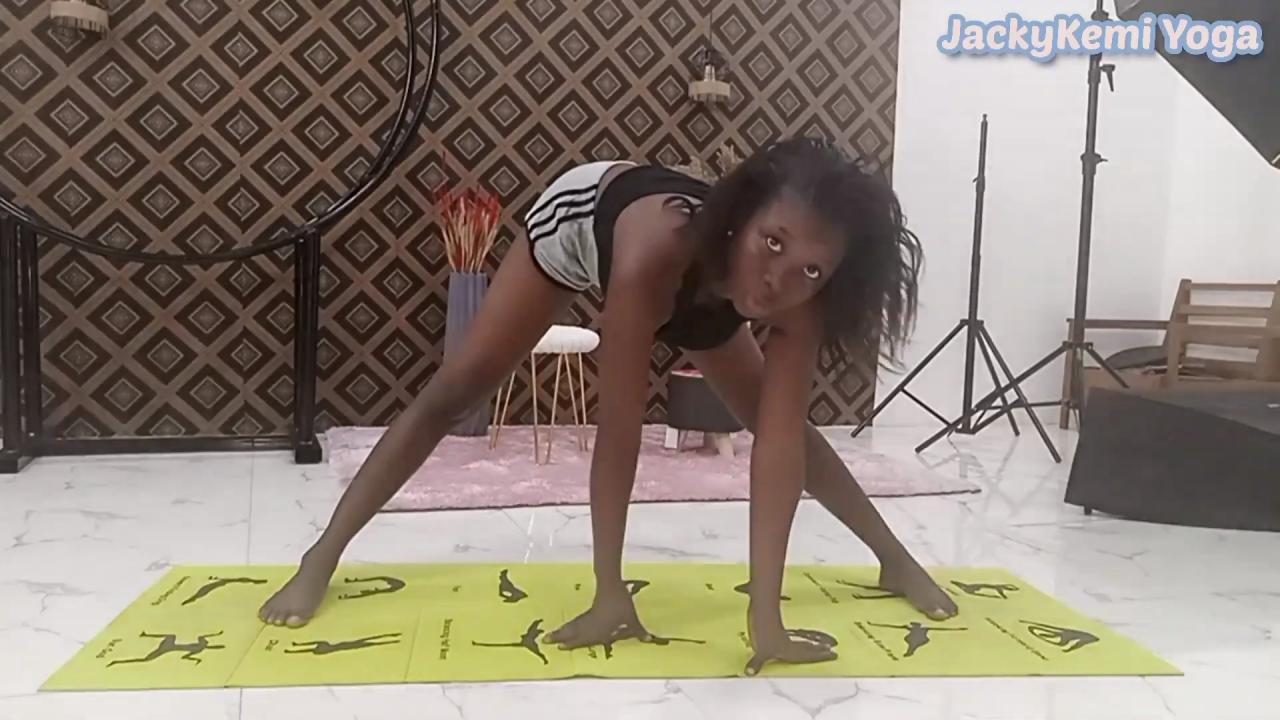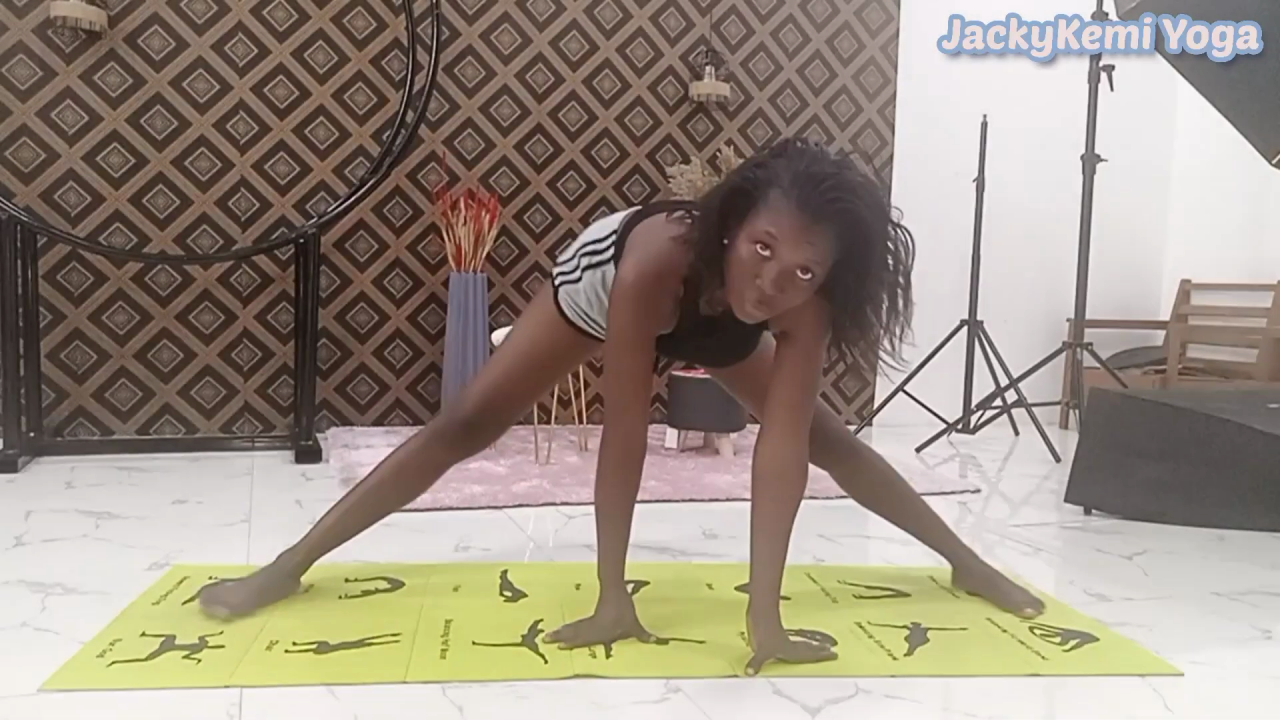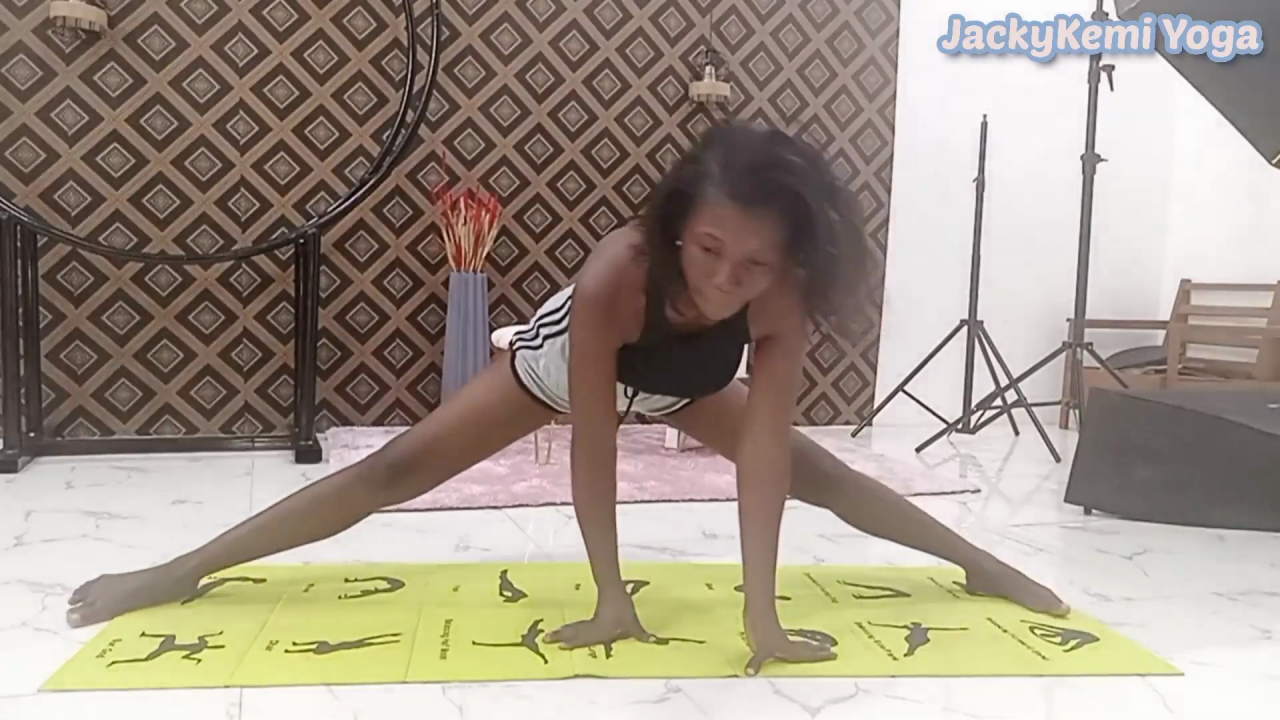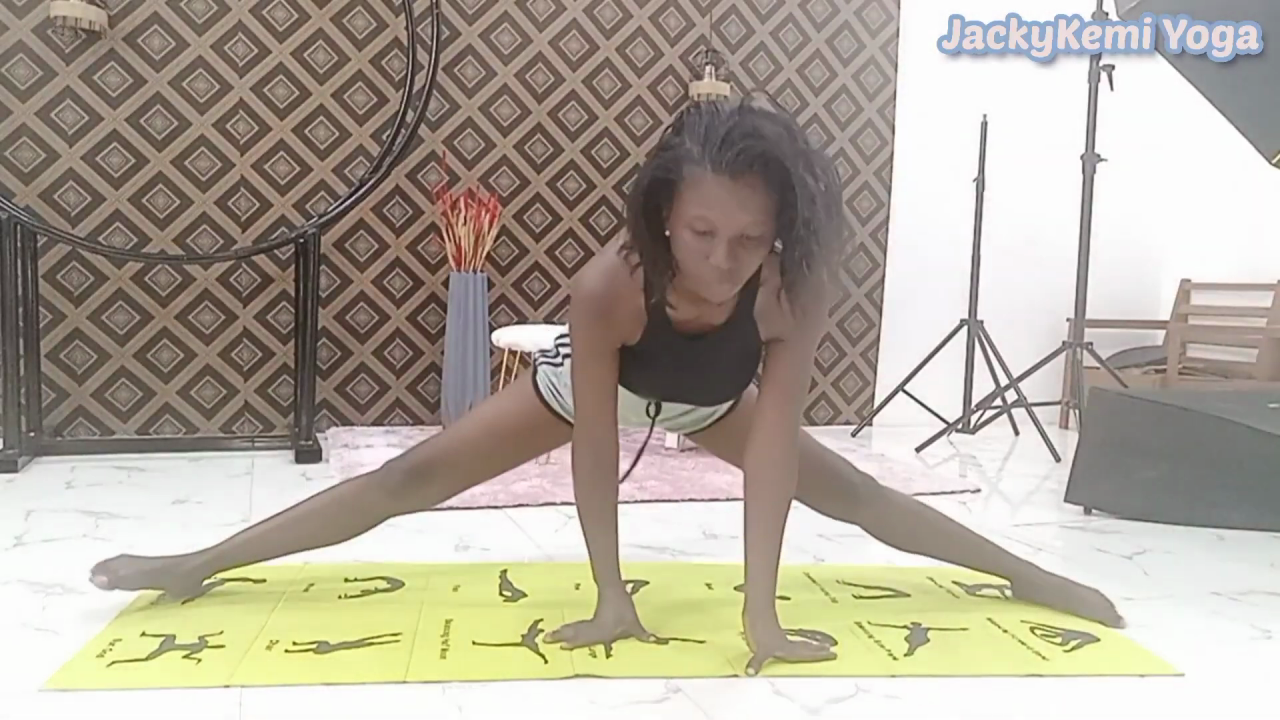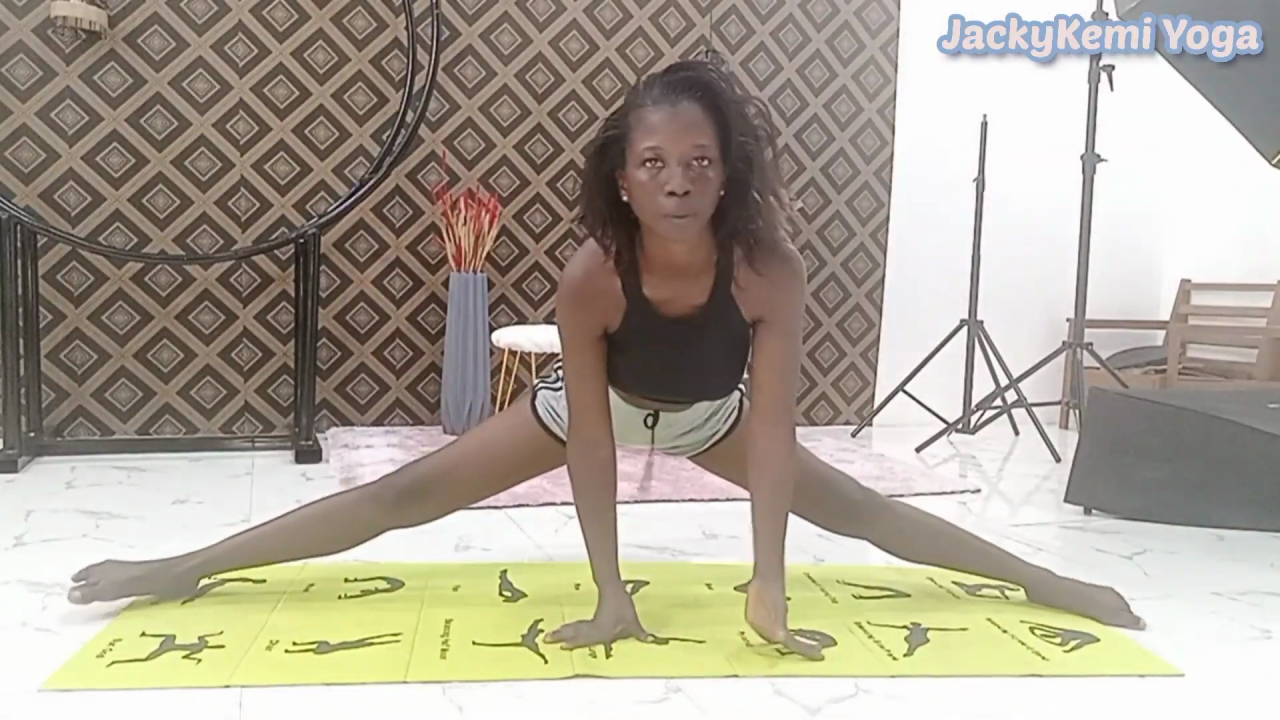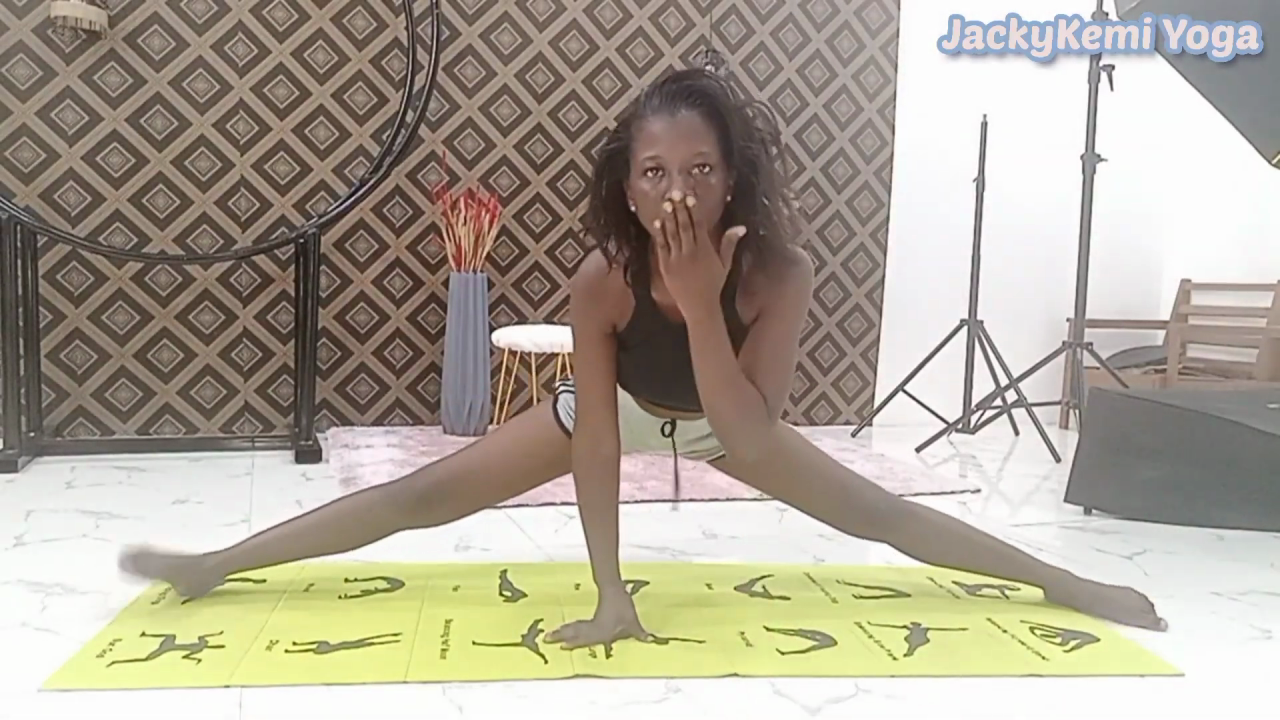
dt=0.7s
person 1, frame 1
left shoulder: (798, 297)
right shoulder: (659, 251)
left elbow: (780, 444)
right elbow: (618, 433)
left wrist: (766, 614)
right wrist: (609, 595)
right hip: (584, 213)
left knee: (782, 419)
right knee: (453, 393)
left ankle: (897, 561)
right ankle: (320, 559)
person 1, frame 2
left shoulder: (808, 308)
right shoulder: (656, 261)
left elbow: (783, 452)
right elbow: (623, 441)
left wrist: (765, 615)
right wrist: (613, 599)
left hip: (720, 331)
right hip: (597, 276)
left knee: (829, 440)
right knee: (464, 425)
left ankle: (966, 563)
right ankle: (287, 566)
person 1, frame 3
left shoulder: (783, 302)
right shoulder: (617, 275)
left elbow: (764, 455)
right elbow: (593, 451)
left wrist: (762, 617)
right wrist: (610, 600)
left hip: (685, 385)
right hip: (561, 356)
left knee: (821, 474)
right knee: (395, 470)
left ankle: (982, 565)
right ankle: (181, 571)
person 1, frame 4
left shoulder: (796, 294)
right shoulder: (608, 286)
left elbow: (772, 452)
right elbow: (596, 452)
left wrist: (760, 617)
right wrist: (610, 598)
left hip: (711, 402)
right hip: (590, 385)
left knee: (857, 495)
right knee: (412, 477)
left ankle: (1036, 578)
right ankle: (192, 565)
person 1, frame 5
left shoulder: (771, 270)
right shoulder: (591, 276)
left elbow: (770, 430)
right elbow: (590, 442)
left wrist: (767, 589)
right wrist: (609, 598)
left hip: (709, 414)
right hip: (595, 404)
left knee: (858, 508)
right knee: (405, 495)
left ankle: (1048, 584)
right ankle: (181, 570)
person 1, frame 6
left shoulder: (779, 271)
right shoulder: (603, 279)
left elbow: (746, 435)
right elbow: (597, 442)
left wrist: (702, 305)
right wrist: (611, 597)
left hip: (725, 416)
right hip: (614, 407)
left knee: (875, 512)
right knee: (425, 495)
left ankle: (1071, 586)
right ankle: (206, 566)
